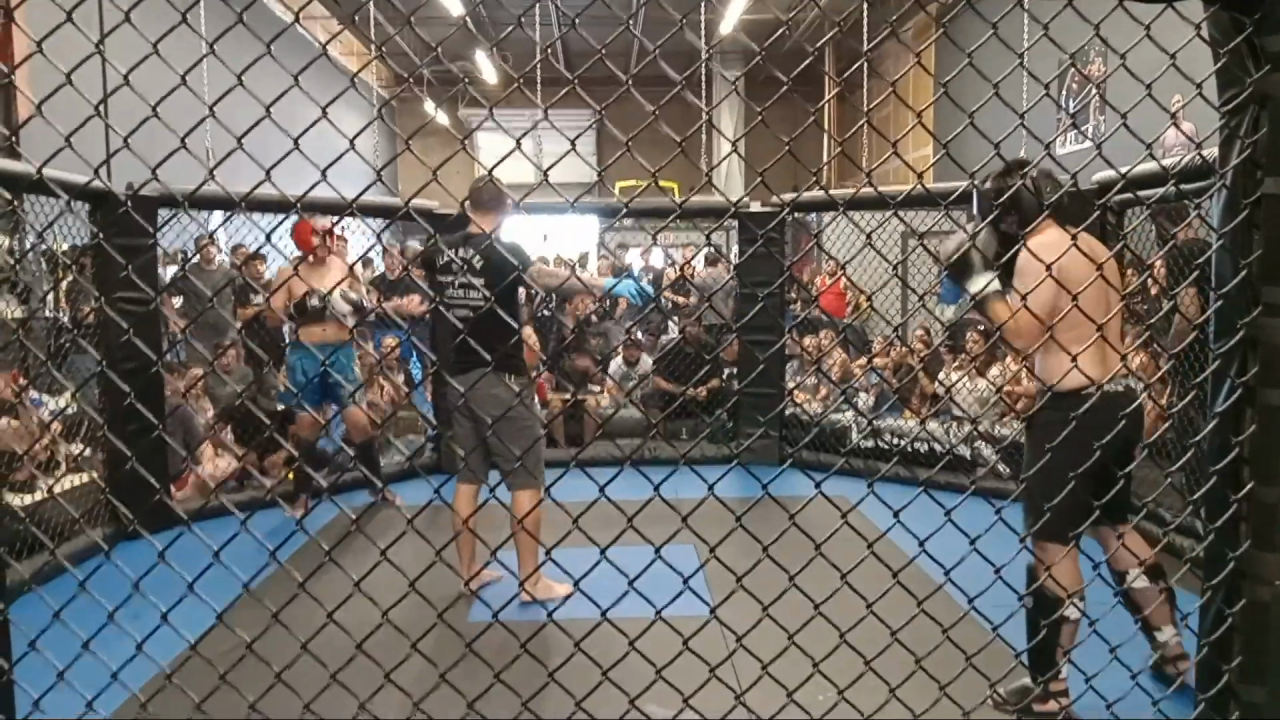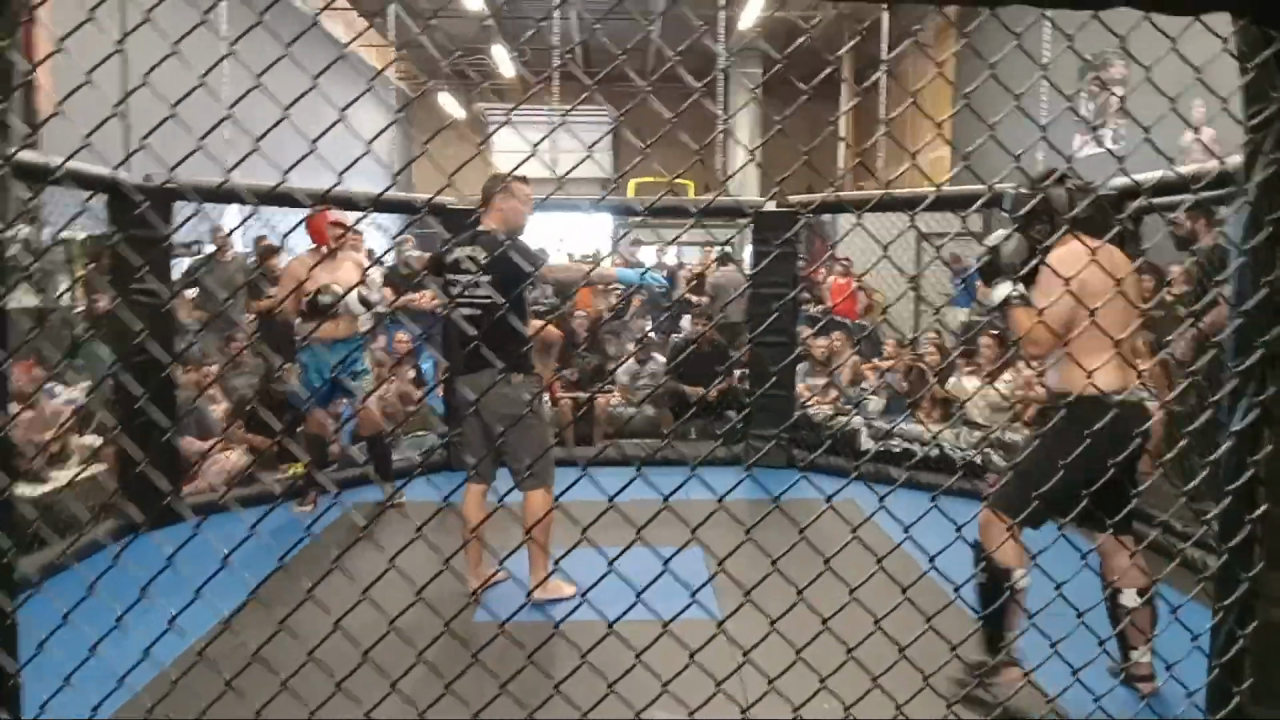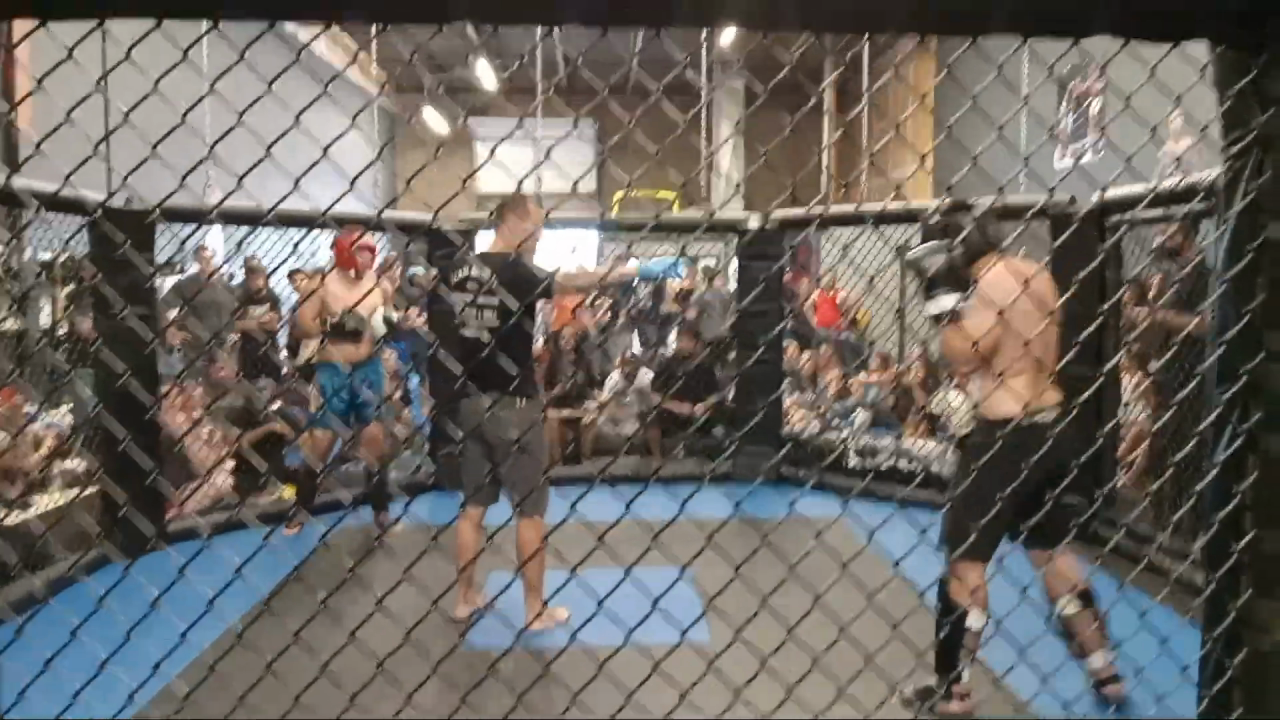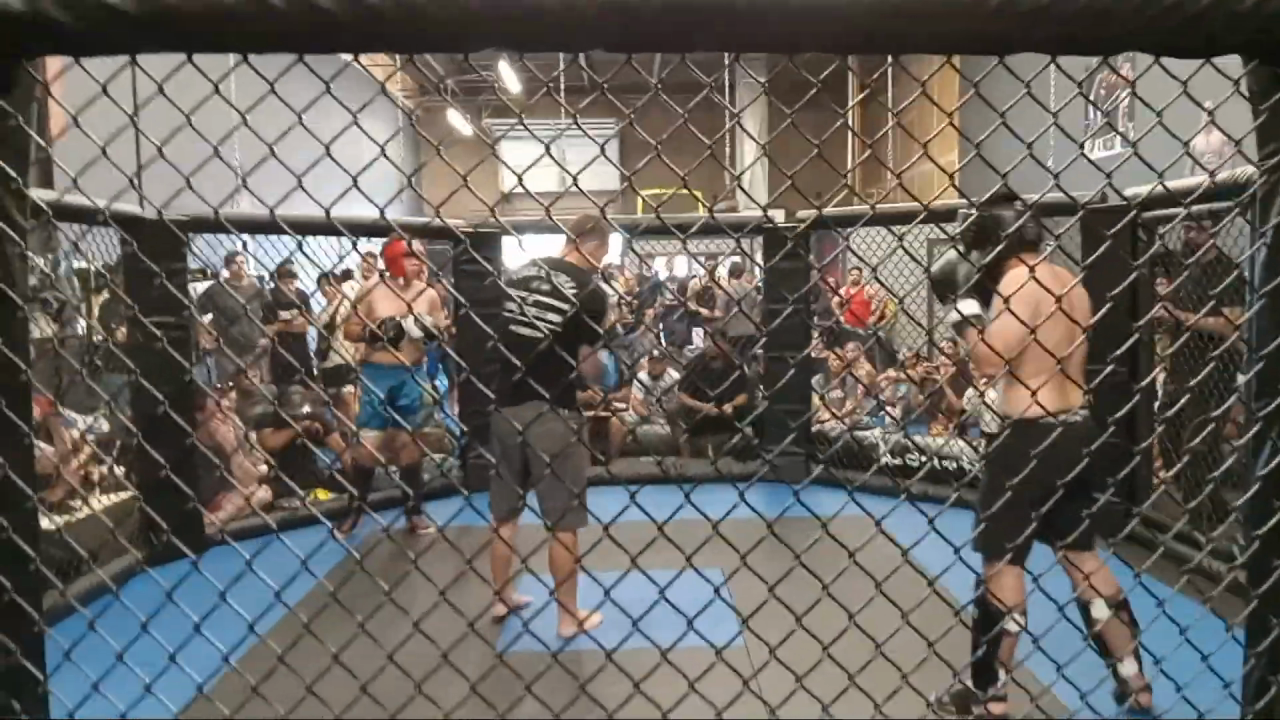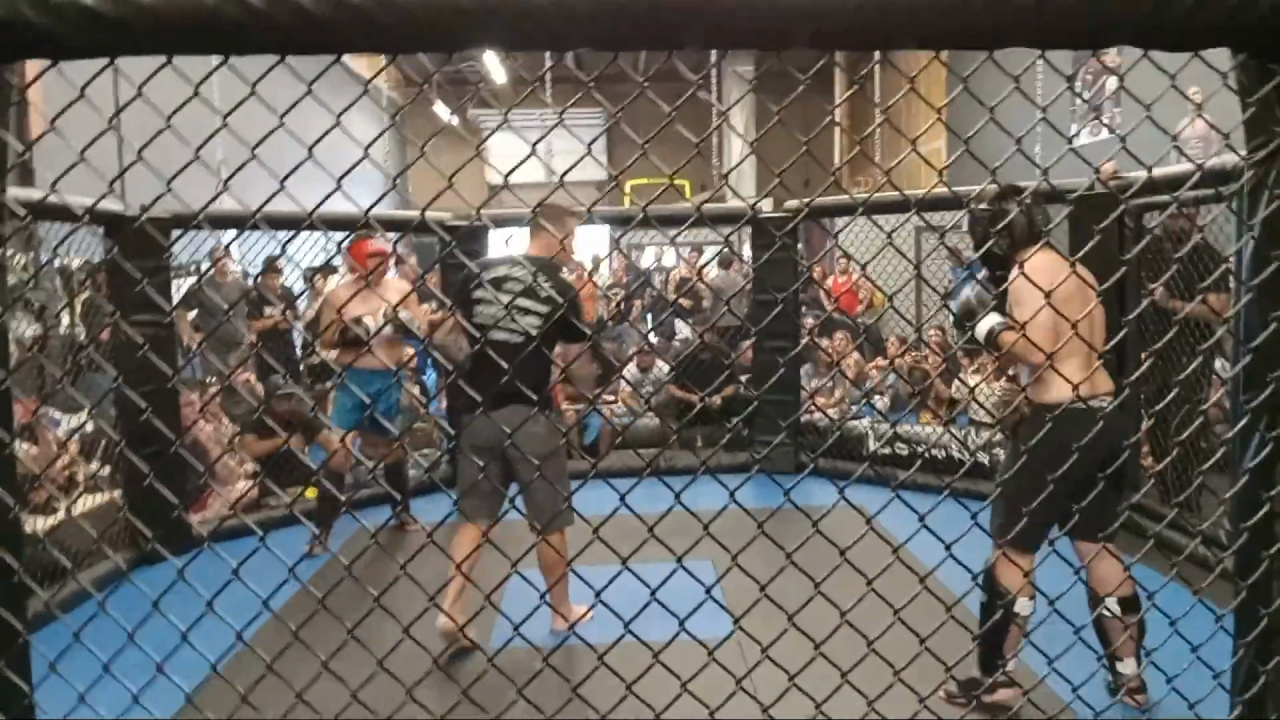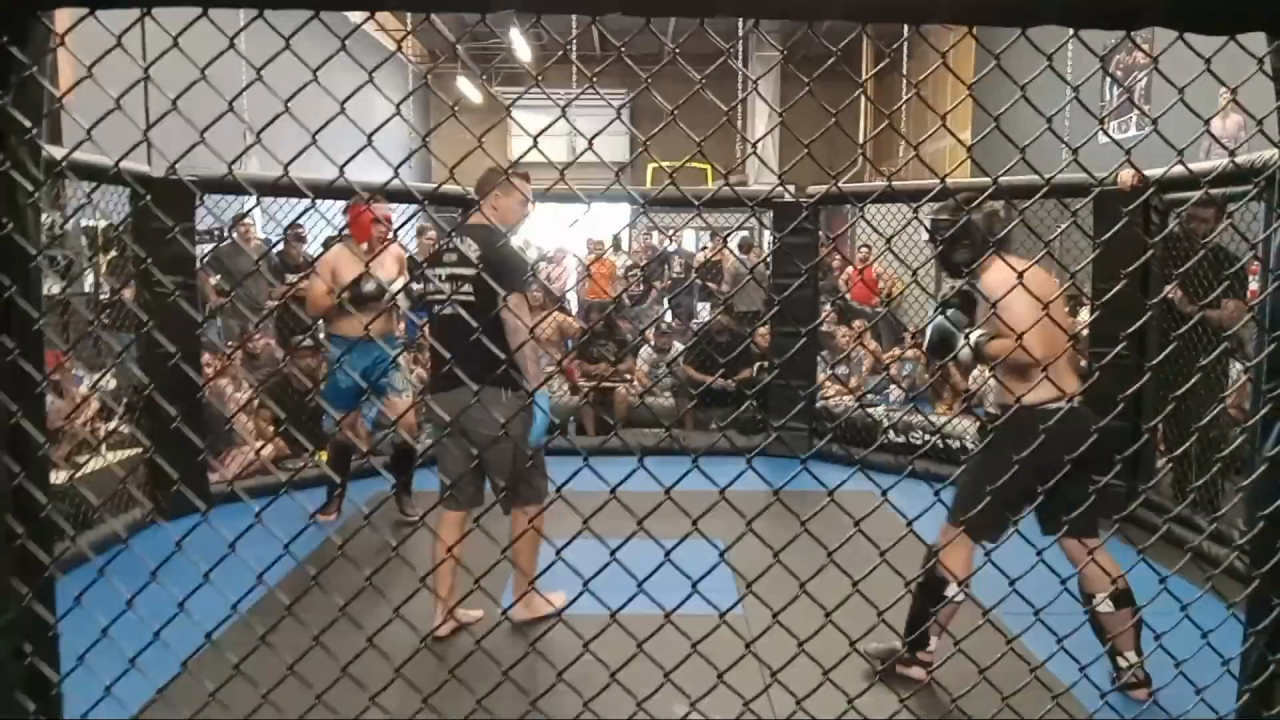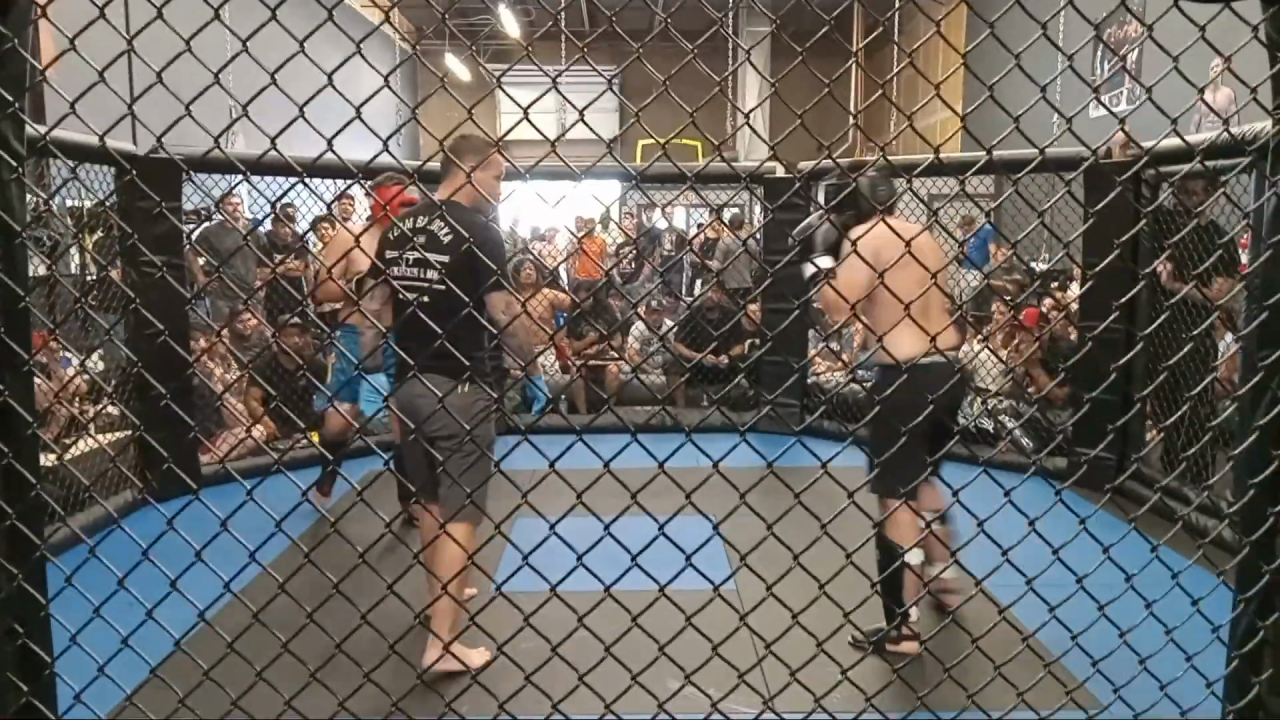
dt=0.4s
person 1, frame 1
left shoulder: (1039, 249)
right shoulder: (1094, 247)
left elbow: (1022, 336)
left wrist: (979, 278)
right wrist: (1001, 275)
left hip: (1074, 410)
right hip: (1118, 402)
left knee: (1052, 543)
right knee: (1115, 526)
right ankle: (1171, 648)
person 1, frame 2
left shoulder: (1064, 258)
right shoulder: (1115, 259)
left elbow: (1035, 343)
left wrist: (1007, 284)
right wrist: (1027, 281)
left hip: (1084, 415)
right hip: (1123, 413)
left knee: (999, 520)
right knee: (1116, 537)
left ankle: (1001, 658)
right ankle: (1140, 663)
person 1, frame 3
left shoulder: (995, 281)
right shoulder: (1034, 274)
left elbow: (963, 361)
left wrist: (943, 297)
right wrist: (955, 295)
left hip: (1007, 437)
right hip: (1048, 431)
left knee: (965, 560)
right knee: (1052, 552)
left ankle: (952, 689)
right ankle: (1105, 670)
person 1, frame 4
left shoulder: (1018, 281)
right shoulder: (1069, 281)
left elbow: (991, 363)
left wrist: (963, 303)
right wrist: (982, 300)
left hip: (1031, 436)
right hip: (1076, 430)
left knee: (1002, 562)
right knee: (1082, 554)
person 1, frame 5
left shoulder: (1030, 269)
right shoulder: (1075, 271)
left elbow: (1037, 353)
left wrist: (985, 322)
right wrist: (1003, 315)
left hip: (1059, 423)
right hip: (1102, 419)
left knee: (1012, 550)
right knee: (1098, 545)
left ankle: (996, 679)
right ankle: (1129, 676)
person 1, frame 6
left shoulder: (996, 275)
right shoulder: (1027, 271)
left elbow: (1031, 351)
left wrist: (968, 342)
right wrist: (972, 324)
left hip: (1029, 424)
right hip: (1073, 421)
left knee: (958, 535)
right knee: (1084, 544)
left ankle: (917, 654)
right ankle: (1132, 668)
person 1, frame 7
left shoulder: (864, 237)
right shoulder: (924, 236)
left elbow: (839, 311)
left wrist: (819, 261)
left hip: (905, 378)
right hip: (946, 371)
left knee: (895, 500)
right knee: (919, 478)
left ankle: (901, 628)
right ankle: (936, 575)
person 2, frame 1
left shoulder: (442, 251)
right shoulder: (502, 252)
left elbow: (417, 257)
right elbow: (546, 278)
left wrist: (420, 250)
right wrist: (612, 285)
left hip: (459, 379)
right hip: (502, 379)
left knee: (468, 476)
right knee: (526, 479)
left ankle: (469, 571)
right ankle: (532, 580)
person 2, frame 2
left shoulder: (454, 251)
right shoulder: (508, 249)
left elbow: (426, 264)
right elbow: (554, 273)
right wrist: (622, 274)
left hip: (468, 377)
right hip: (510, 378)
left knee: (477, 476)
right knee: (536, 478)
left ankle: (476, 571)
right ankle: (542, 579)
person 2, frame 3
left shoulder: (456, 269)
right shoulder: (515, 272)
right elbow: (573, 282)
right wrist: (639, 270)
left hip: (469, 400)
right hip: (512, 403)
left knee: (474, 502)
right knee: (530, 507)
left ankle: (465, 597)
right ankle: (536, 609)
person 2, frame 4
left shoulder: (520, 274)
right shoulder: (590, 291)
right elbow: (583, 363)
right wrist: (586, 391)
left hip: (508, 407)
right hip: (552, 413)
left knee: (504, 511)
right knee: (564, 519)
left ankle: (502, 597)
right ankle: (569, 615)
person 2, frame 5
left shoulder: (482, 273)
right shoulder: (562, 290)
left elbow: (444, 337)
right elbow: (577, 363)
left hip: (480, 411)
right hip: (529, 414)
left knee: (475, 515)
right knee: (550, 520)
left ankle: (451, 609)
right ankle: (562, 610)
person 2, frame 6
left shoulder: (441, 250)
right shoulder: (502, 251)
right elbow: (518, 324)
right wrist: (539, 390)
left hip: (446, 391)
right hip: (494, 392)
left knee: (455, 500)
right knee: (527, 495)
left ankle: (443, 610)
right ankle: (526, 597)
person 2, frame 7
left shoulder: (398, 228)
right shoulder: (477, 230)
right elbow: (503, 313)
left hip: (409, 381)
right hip: (459, 385)
left knee: (431, 497)
right knee: (461, 508)
left ankle: (442, 596)
right ankle: (442, 642)
person 3, frame 1
left shoulder: (1178, 254)
right shoulder: (1209, 250)
left elbow: (1190, 309)
left wrist: (1170, 353)
left hip: (1194, 358)
right hip: (1215, 354)
left knee: (1189, 431)
right knee: (1204, 430)
left ankle: (1200, 500)
right ankle: (1203, 497)
person 3, frame 2
left shoulder: (1212, 257)
right shoulder: (1207, 258)
left elbow: (1228, 308)
left wrist: (1191, 338)
left hip: (1209, 363)
right hip: (1202, 362)
left knee: (1196, 435)
right knee: (1195, 434)
left ankle: (1208, 502)
right ankle: (1203, 500)
person 3, frame 3
left shoulder: (1200, 273)
right shoulder: (1167, 275)
left elbow: (1207, 324)
left wrist: (1159, 317)
left hip: (1188, 379)
right hip: (1170, 376)
left knee: (1171, 451)
right knee: (1183, 451)
left ankle: (1172, 524)
person 3, frame 4
left shoulder: (1227, 272)
right shoulder: (1179, 265)
left elbow: (1233, 326)
left wrist: (1183, 316)
left hip: (1212, 376)
right hip: (1180, 371)
left knee: (1198, 453)
right knee: (1171, 446)
left ankle: (1204, 523)
right ankle: (1214, 511)
person 3, frame 5
left shoulder: (1208, 258)
right shoulder: (1151, 247)
left elbow: (1218, 312)
left wrist: (1173, 304)
left hip: (1191, 360)
right hip: (1155, 356)
left knee: (1185, 439)
right knee: (1158, 434)
left ankle: (1186, 510)
right ankle: (1168, 504)
person 3, frame 6
left shoulder: (1229, 265)
right shoulder: (1171, 244)
left elbow: (1233, 319)
left wrist: (1190, 308)
right wrist: (1134, 180)
left hip: (1206, 364)
right hip: (1167, 357)
left knee: (1205, 438)
right knee: (1173, 436)
left ankle: (1207, 509)
right ankle: (1182, 501)
person 3, frame 7
left shoulder: (1220, 241)
right shoulder: (1168, 223)
left elbow: (1219, 295)
left wrist: (1175, 285)
left hip: (1195, 339)
right hip: (1157, 331)
left knee: (1195, 415)
right knee: (1163, 411)
left ankle: (1200, 484)
right ankle: (1172, 475)
person 4, frame 1
left shoulder: (346, 268)
right shoulder: (289, 275)
left elbow: (365, 306)
right elbow: (273, 317)
left wrist: (368, 306)
right wrist: (298, 309)
left hip: (341, 352)
right hip: (304, 355)
left knee: (358, 421)
right knee: (306, 425)
left ankle: (377, 483)
right ankle: (303, 491)
person 4, frame 2
left shoulder: (357, 262)
right shoulder: (298, 267)
left elbow: (370, 297)
right elbow: (281, 311)
left wrist: (369, 300)
right wrist: (308, 306)
left hip: (352, 347)
right hip: (315, 351)
left knee: (370, 414)
right knee: (316, 419)
left ankle: (387, 479)
right ankle: (312, 486)
person 4, frame 3
left shoulder: (379, 285)
right shoulder: (324, 285)
right elbow: (303, 327)
right wrist: (333, 325)
left hip: (369, 369)
right hip: (333, 371)
left knee: (373, 439)
right knee: (322, 442)
left ankle: (381, 509)
right ankle: (302, 507)
person 4, frame 4
left shoulder: (428, 295)
right shoulder: (371, 291)
left elbow: (439, 333)
right elbow: (349, 330)
left wrist: (432, 332)
right wrist: (374, 332)
left hip: (412, 376)
right hip: (375, 375)
left knee: (411, 445)
right knee: (367, 445)
left ankle: (414, 512)
right ankle: (354, 509)
person 4, frame 5
left shoulder: (402, 289)
right shoulder: (339, 294)
left elbow: (421, 328)
right elbow: (324, 339)
left wrist: (407, 325)
right wrist: (344, 336)
left hip: (391, 378)
right hip: (352, 379)
left knee: (393, 447)
left ankle: (402, 509)
person 4, frame 6
left shoulder: (396, 254)
right shoulder: (333, 258)
left elbow: (403, 289)
right elbow: (313, 307)
left wrist: (407, 292)
right wrist: (349, 295)
left hip: (386, 348)
right hip: (346, 351)
left knee: (406, 423)
right knee: (344, 427)
left ankle: (403, 490)
right ankle: (335, 495)
person 4, frame 7
right shoulder: (347, 237)
right elbow: (320, 291)
right wrist: (359, 285)
right hip: (355, 339)
right knee: (338, 423)
right ankle: (329, 473)
